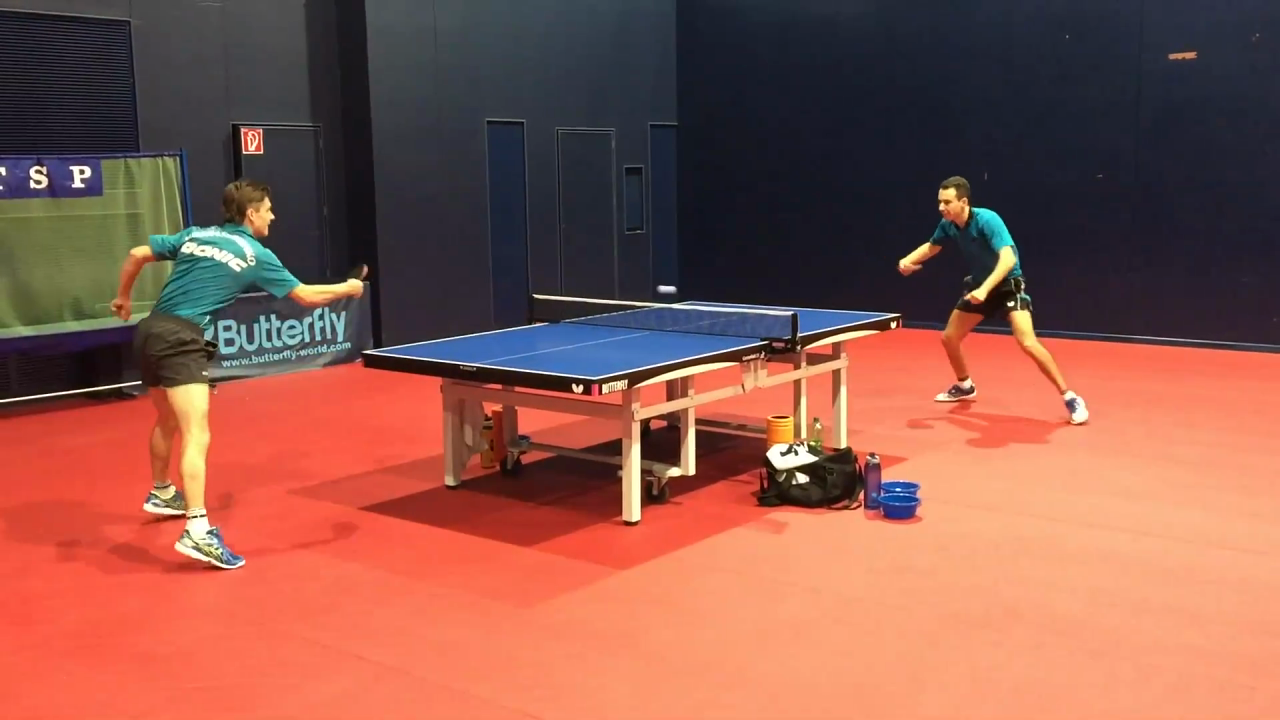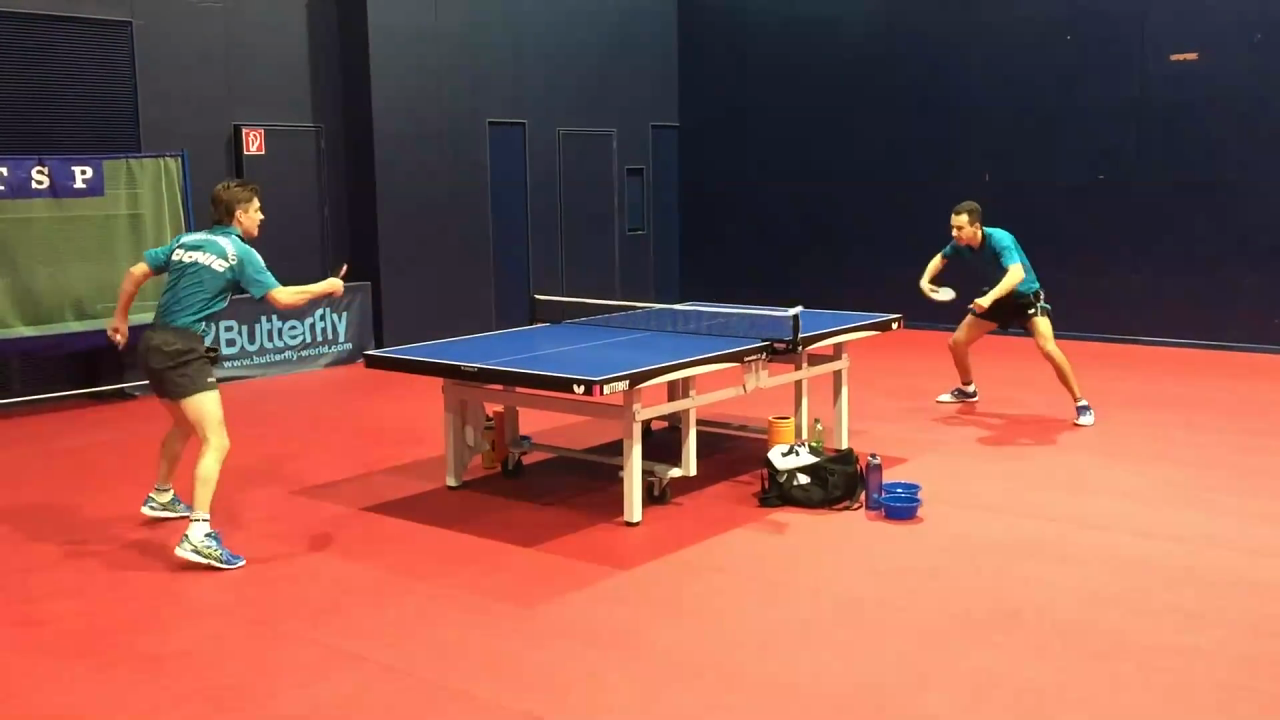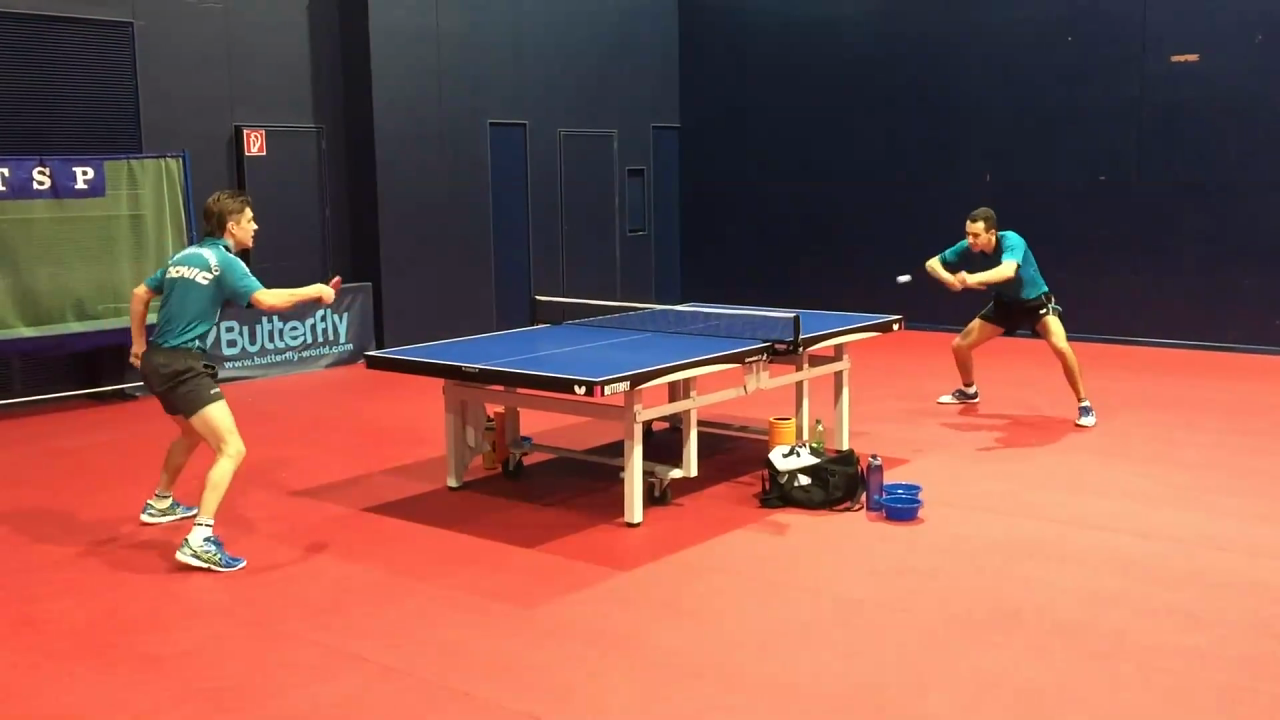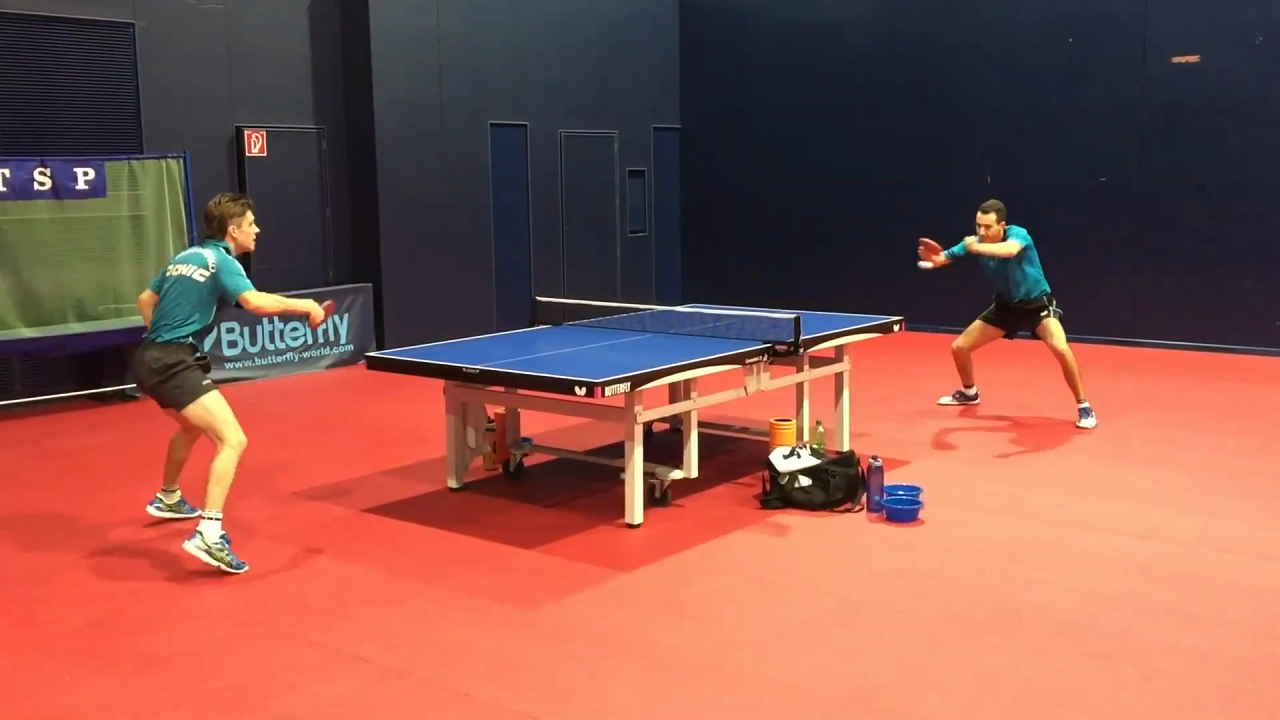
dt=0.1s
person 1, frame 1
left shoulder: (195, 235)
right shoulder: (256, 255)
left elbow: (137, 256)
right elbow: (304, 297)
left wrist: (124, 296)
right wrist: (347, 288)
left hip: (151, 330)
right hip: (178, 340)
left knee: (166, 420)
right knee: (197, 438)
left ankle: (162, 494)
right ankle: (197, 531)
person 1, frame 2
left shoulder: (186, 241)
right shoulder: (239, 252)
left elbow: (136, 273)
right elbow: (280, 297)
left wrist: (118, 317)
right wrist: (326, 287)
left hip: (154, 343)
right hip: (182, 349)
left knee: (185, 424)
right knee: (217, 441)
left ankle: (159, 497)
right ankle: (198, 536)
person 1, frame 3
left shoulder: (183, 255)
right shoulder: (225, 262)
left elbow: (140, 295)
right elbow: (265, 300)
left wrist: (139, 342)
right wrist: (316, 291)
left hip: (157, 361)
right hip: (182, 365)
left knee: (192, 434)
right knee: (232, 450)
left ankle: (160, 503)
right ankle: (200, 540)
person 1, frame 4
left shoulder: (185, 257)
right shoulder: (222, 262)
left elbow: (146, 300)
right elbow: (255, 301)
right wrist: (305, 305)
left hip: (150, 358)
right hip: (173, 362)
left knee: (193, 425)
right knee: (233, 442)
left ankle: (166, 498)
right ankle: (210, 535)
person 2, frame 1
left shoulder: (987, 220)
right shoulder: (947, 225)
left elbow: (1008, 258)
right elbow: (932, 247)
left wrist: (985, 289)
right wrist: (908, 260)
left hip: (1008, 286)
right hip: (978, 286)
left knee: (1028, 344)
right knee: (948, 338)
left ankle: (1069, 397)
right ankle: (964, 386)
person 2, frame 2
left shoulder: (1001, 239)
right shoulder: (959, 244)
left elbow: (1017, 274)
right elbow: (939, 259)
left wrist: (990, 297)
right wrist: (925, 280)
left hip: (1027, 298)
right hip: (997, 301)
left knee: (1048, 349)
right knee: (956, 342)
left ankle: (1081, 404)
right ankle: (967, 390)
person 2, frame 3
left shoulder: (1011, 241)
right shoulder: (967, 248)
left elbow: (1008, 272)
right elbow: (933, 263)
left wrist: (973, 279)
right wrist: (948, 279)
left hip: (1035, 301)
right hip: (1004, 304)
left knee: (1060, 347)
right knee: (959, 345)
left ankle: (1084, 405)
right ankle: (968, 391)
person 2, frame 4
left shoulder: (1018, 234)
right shoulder: (976, 241)
left elbow: (1009, 250)
right elbow: (942, 258)
left wrist: (979, 248)
right wrist: (930, 256)
left hip: (1037, 304)
right hip: (1005, 306)
left knee: (1061, 350)
right knee: (959, 347)
left ankle: (1083, 406)
right ankle: (969, 393)
